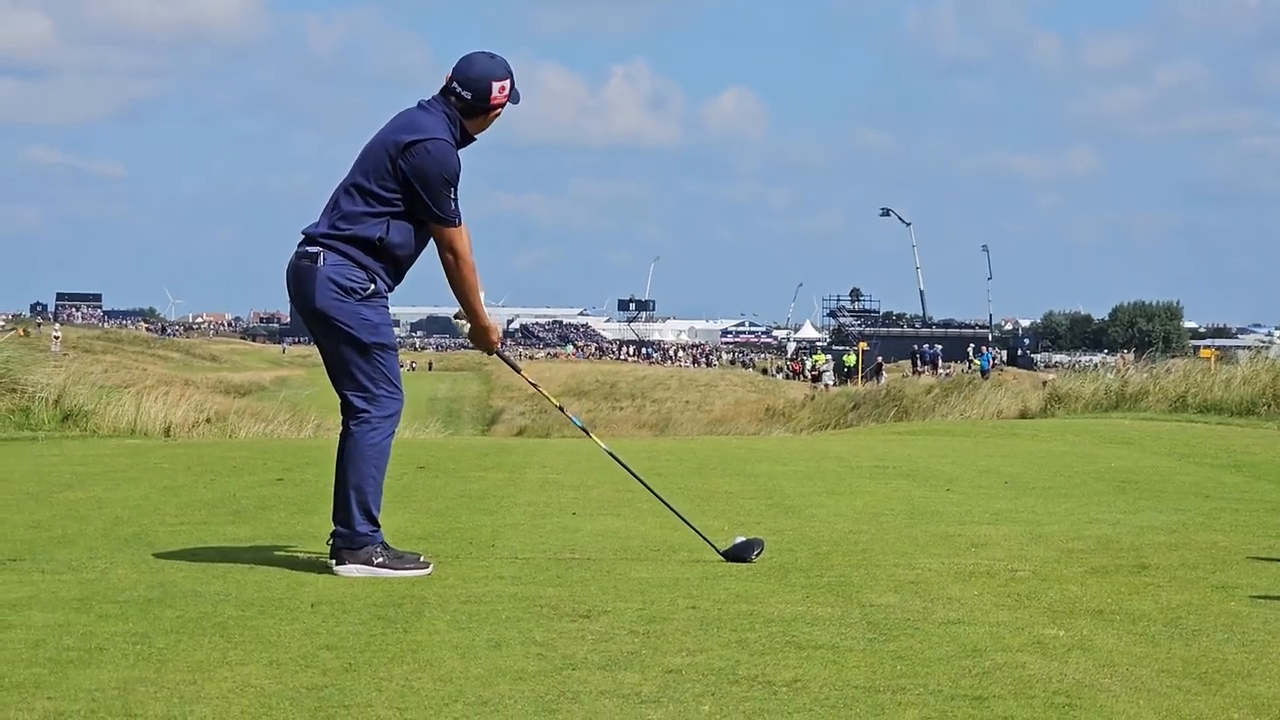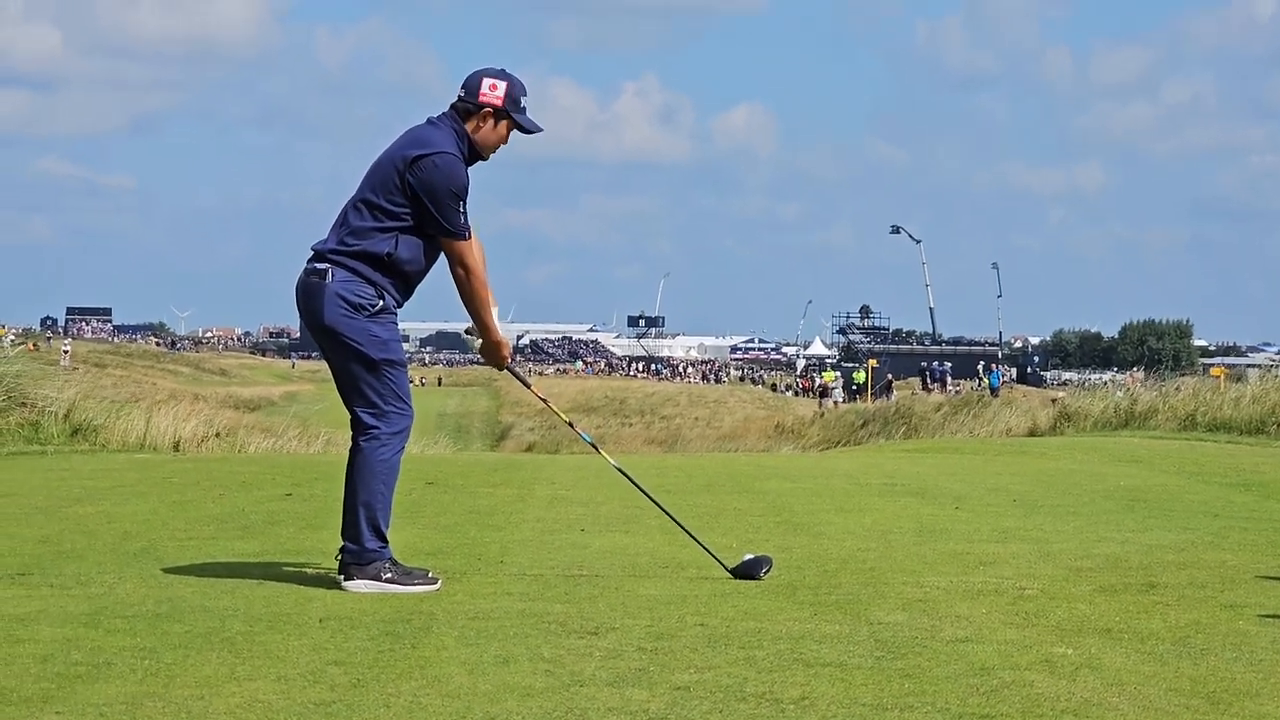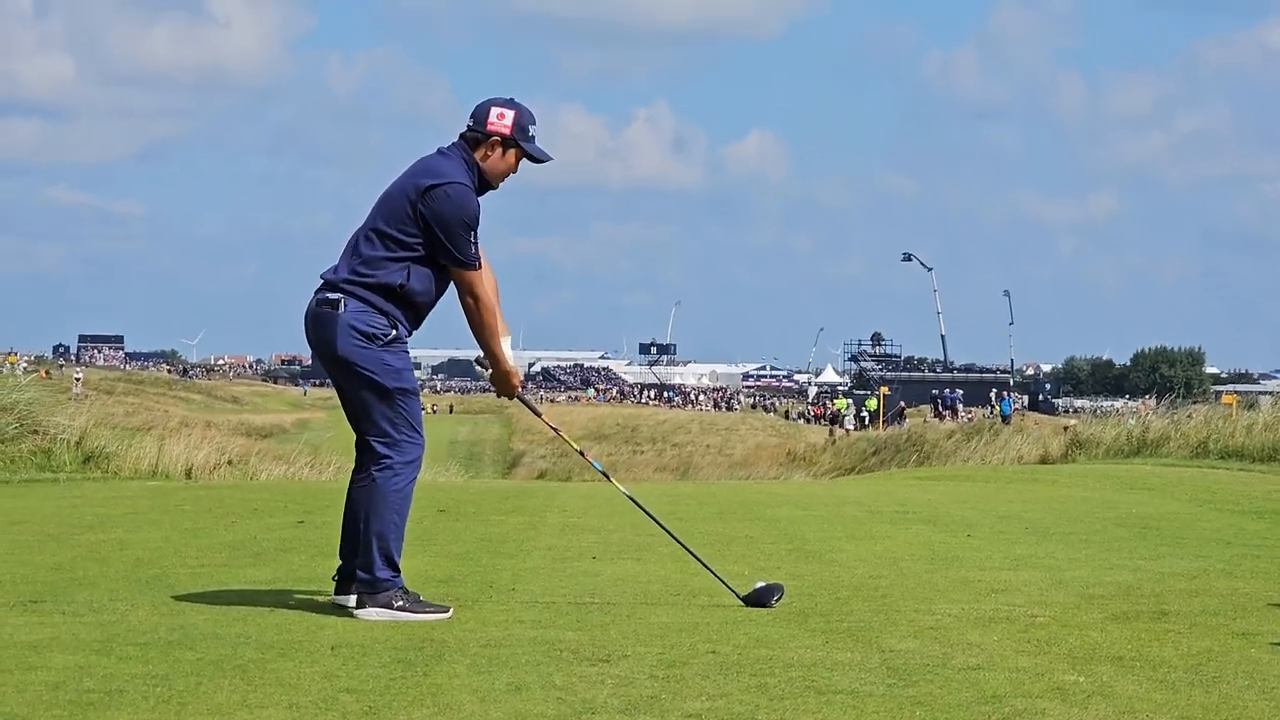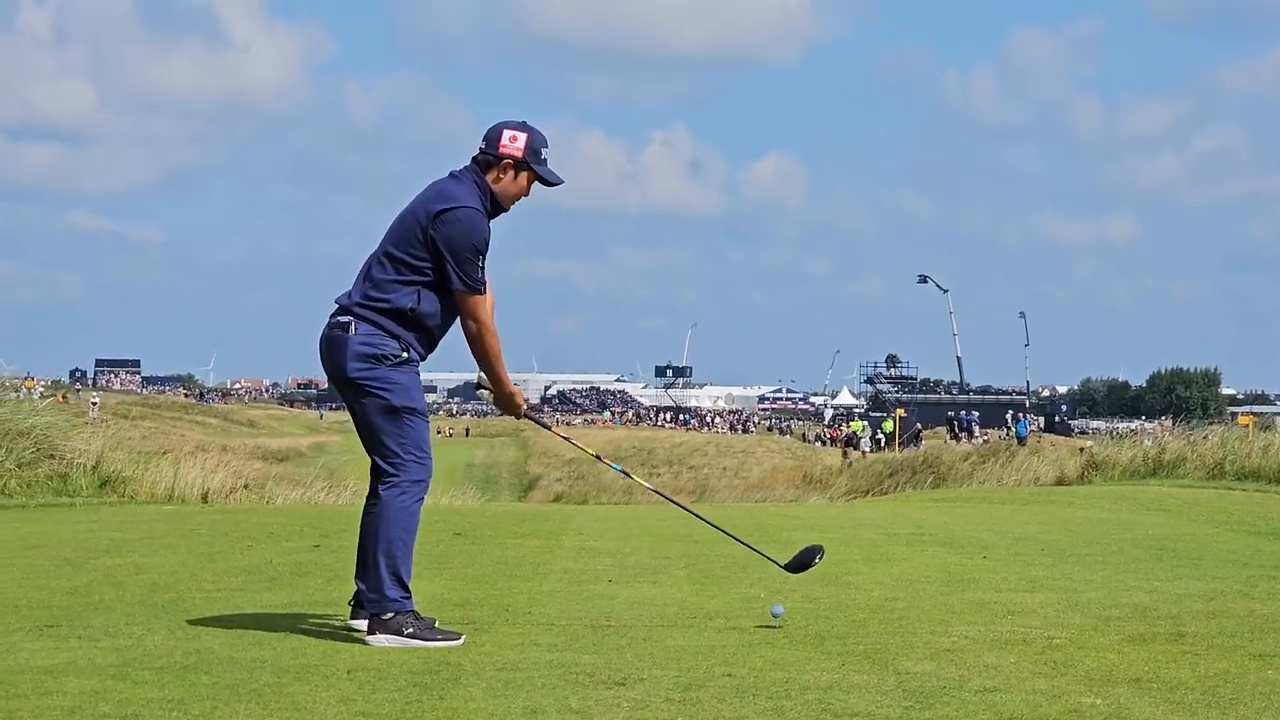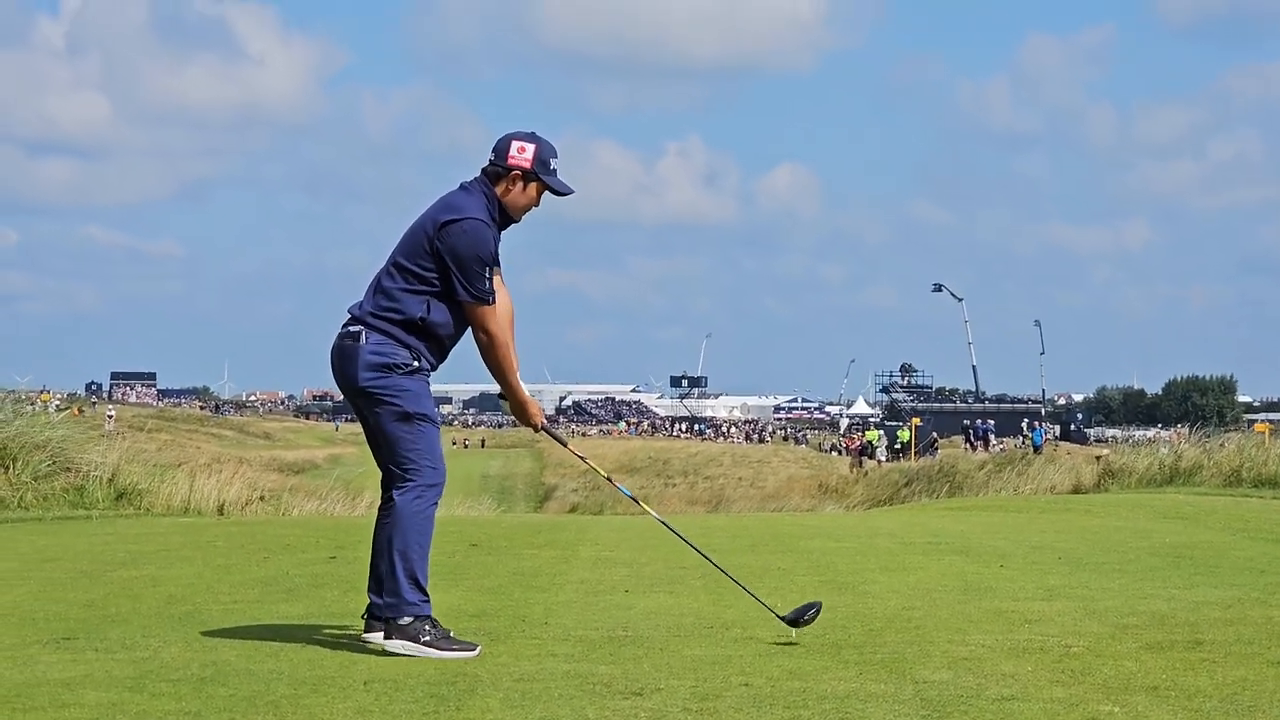
dt=0.5s
person 1, frame 1
left shoulder: (424, 124)
right shoulder: (432, 147)
left elbow: (454, 228)
right elbow: (453, 249)
left wrist: (476, 304)
right wrist: (481, 323)
left hip: (324, 274)
right hip: (346, 279)
left knee: (367, 407)
right knee: (378, 405)
left ankle: (351, 536)
right ankle: (358, 545)
person 1, frame 2
left shoulder: (435, 142)
right shoulder: (439, 160)
left elbow: (468, 239)
right elbow: (463, 263)
left wrist: (491, 320)
right wrist: (491, 337)
left hip: (333, 290)
right hip: (353, 295)
left knee: (378, 421)
right knee: (388, 421)
left ankle: (360, 552)
right ankle: (367, 560)
person 1, frame 3
left shoulder: (444, 173)
right shoulder: (451, 190)
left elbow: (480, 268)
right elbow: (474, 294)
left wrist: (504, 345)
right wrist: (501, 367)
left hip: (339, 318)
right hip: (365, 324)
left knee: (380, 448)
right knee: (399, 450)
left ankle: (355, 576)
right ankle: (379, 588)
person 1, frame 4
left shoulder: (456, 196)
right shoulder: (462, 215)
left elbow: (479, 298)
right elbow: (476, 318)
left wrist: (492, 376)
right wrist: (504, 388)
left hip: (356, 343)
right hip: (376, 347)
left knee: (394, 470)
right knee: (408, 472)
left ankle: (370, 599)
right ankle: (390, 614)
person 1, frame 5
left shoulder: (474, 211)
right shoulder: (469, 225)
left elbow: (499, 300)
right elbow: (488, 329)
left wrist: (516, 381)
right wrist: (519, 399)
left hip: (371, 356)
right hip: (387, 358)
left knee: (406, 479)
right knee: (421, 479)
left ankle: (384, 613)
right ankle: (409, 617)
